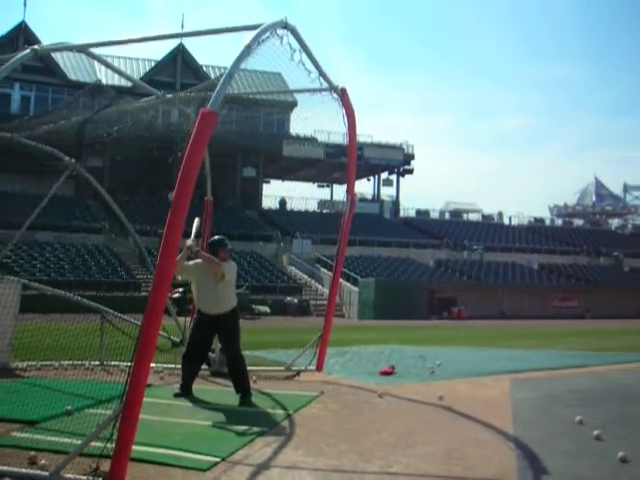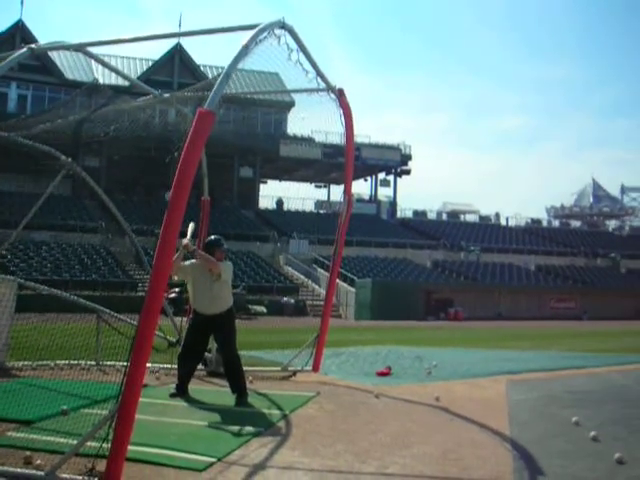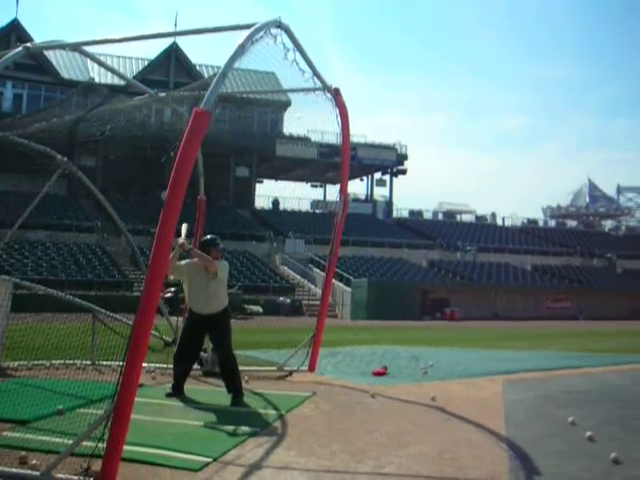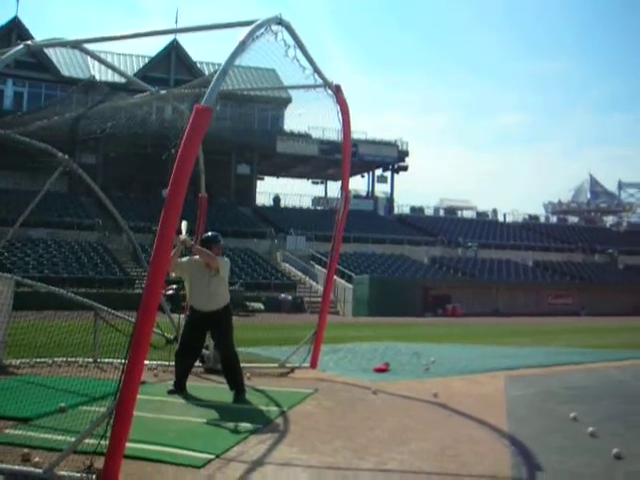
dt=0.1s
person 1, frame 1
left shoulder: (231, 266)
right shoulder: (197, 266)
left elbow: (217, 267)
right elbow: (177, 269)
left wrist: (196, 251)
right wrist: (186, 251)
left hip: (227, 316)
right hip: (204, 316)
left knee: (234, 355)
right knee: (192, 353)
left ankle: (245, 393)
right ankle: (186, 387)
person 1, frame 2
left shoulder: (227, 267)
right shoulder: (193, 266)
left elbow: (214, 265)
right elbow: (173, 270)
left wrist: (193, 250)
right wrist: (182, 250)
left hip: (223, 317)
right hip: (200, 316)
left knee: (230, 356)
right knee: (187, 353)
left ankle: (241, 394)
right ankle: (181, 387)
person 1, frame 3
left shoulder: (223, 266)
right shoulder: (189, 265)
left elbow: (210, 264)
right elbow: (169, 269)
left wrist: (189, 248)
right wrist: (178, 249)
left hip: (219, 316)
right hip: (195, 316)
left knee: (226, 355)
right knee: (183, 353)
left ankle: (237, 393)
right ankle: (177, 387)
person 1, frame 4
left shoulder: (224, 263)
right shoulder: (191, 263)
left elbow: (211, 260)
right elbow: (171, 267)
left wrist: (190, 245)
right wrist: (179, 246)
left hip: (220, 313)
right hip: (196, 313)
left knee: (227, 352)
right knee: (185, 350)
left ankle: (239, 390)
right ankle: (179, 384)
